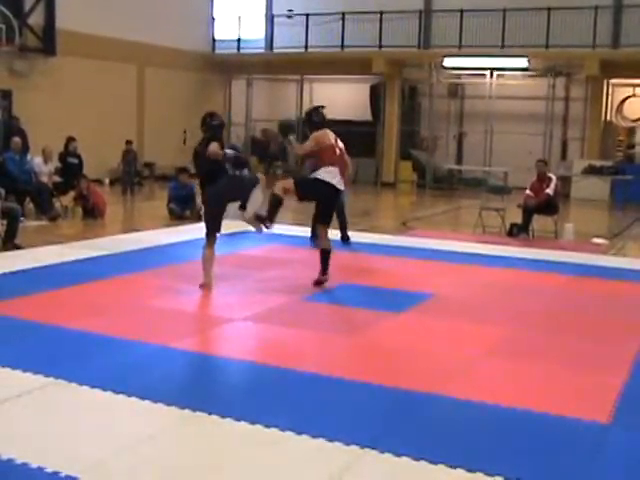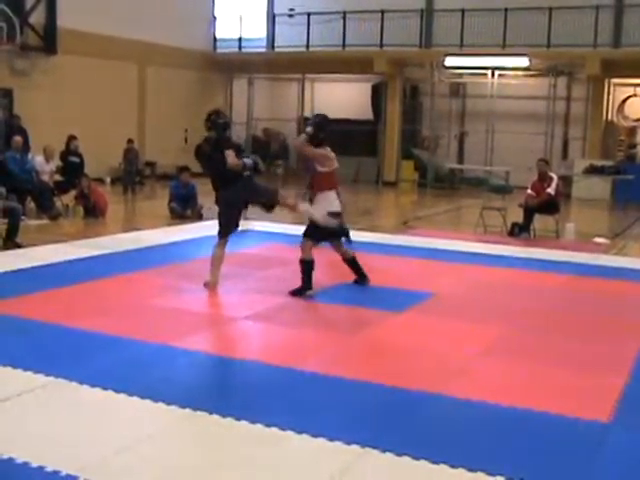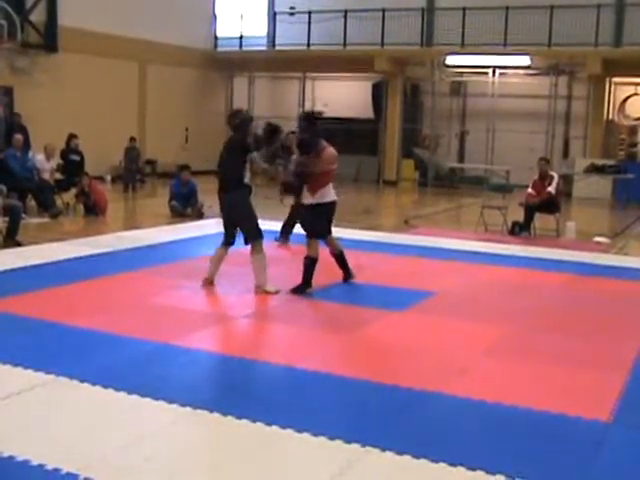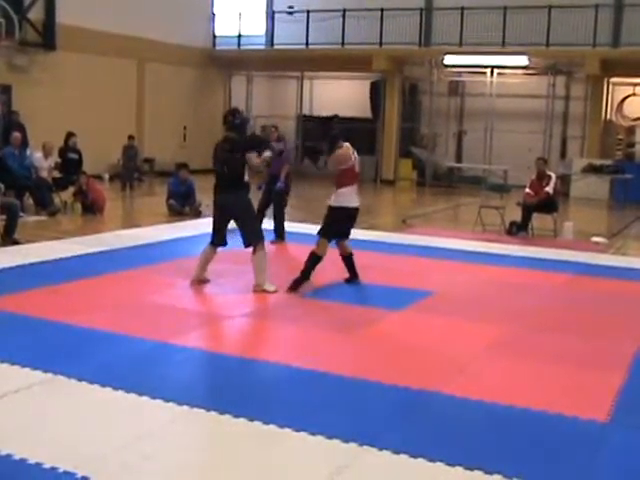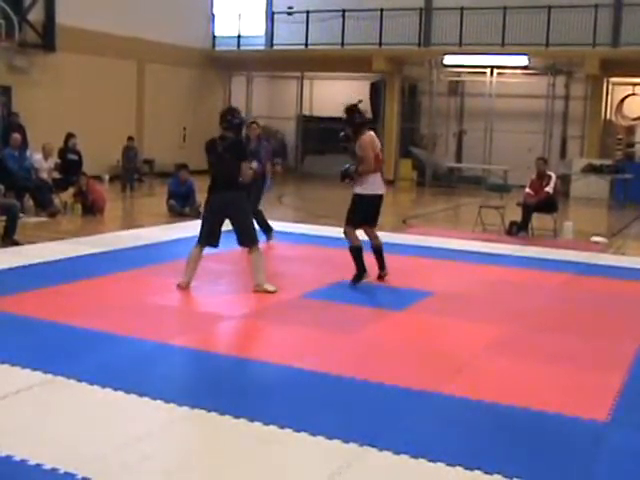
dt=0.4s
person 1, frame 1
left shoulder: (198, 148)
right shoulder: (214, 139)
right elbow: (212, 152)
right wrist: (227, 154)
left hip: (209, 194)
left knee: (210, 240)
left ankle: (207, 280)
person 1, frame 2
left shoulder: (199, 150)
right shoulder: (222, 141)
right elbow: (232, 163)
right wrist: (245, 164)
left hip: (225, 196)
right hip: (242, 187)
left knee: (222, 240)
right knee: (286, 200)
left ankle: (213, 280)
right ankle: (320, 218)
person 1, frame 3
left shoulder: (230, 144)
right shoulder: (241, 143)
right elbow: (257, 164)
left hip: (226, 197)
right hip: (238, 197)
left knee: (228, 240)
right knee: (256, 240)
left ankle: (209, 276)
right ankle: (261, 285)
person 1, frame 4
left shoulder: (219, 146)
right shoulder: (243, 143)
right elbow: (255, 164)
right wrist: (266, 155)
left hip: (220, 198)
right hip: (239, 197)
left knee: (215, 241)
right knee: (257, 241)
left ankle: (198, 276)
right ankle: (260, 283)
person 1, frame 5
left shoulder: (210, 145)
right shoulder: (239, 146)
right elbow: (245, 178)
right wrist: (252, 168)
left hip: (214, 197)
right hip: (235, 197)
left knee: (202, 242)
right knee: (252, 243)
left ankle: (185, 280)
right ankle: (260, 283)
person 2, frame 1
left shoulder: (318, 135)
right shoulder: (336, 139)
left elbow: (300, 151)
right elbow: (348, 166)
left wrist: (292, 140)
left hip: (322, 182)
right hip: (335, 189)
left knee: (281, 186)
right knee: (322, 231)
left ankle: (268, 219)
right ankle: (323, 273)
person 2, frame 2
left shoulder: (322, 154)
right shoulder: (325, 154)
left elbow: (297, 145)
left wrist: (309, 131)
left hip: (325, 208)
right hip: (331, 208)
left knee: (306, 245)
right knee: (338, 246)
left ankle: (306, 285)
right ankle: (361, 276)
person 2, frame 3
left shoulder: (329, 154)
right shoulder: (313, 148)
left elbow: (311, 170)
right elbow: (303, 170)
left wrist: (304, 160)
left hip: (323, 201)
right hip: (311, 200)
left knee: (312, 240)
right knee: (327, 238)
left ankle: (306, 283)
right ankle: (347, 271)
person 2, frame 4
left shoulder: (340, 154)
right shoulder: (347, 148)
left hip: (342, 202)
right hip: (351, 202)
left knee: (323, 240)
right knee: (340, 240)
left ankle: (303, 277)
right ankle: (353, 275)
person 2, frame 5
left shoulder: (364, 140)
right shoulder: (370, 136)
left elbow: (369, 167)
left wrist: (354, 171)
left hip: (366, 192)
right hip: (375, 190)
left knee: (349, 229)
right knee: (369, 230)
left ankle: (361, 269)
right ankle: (382, 268)
